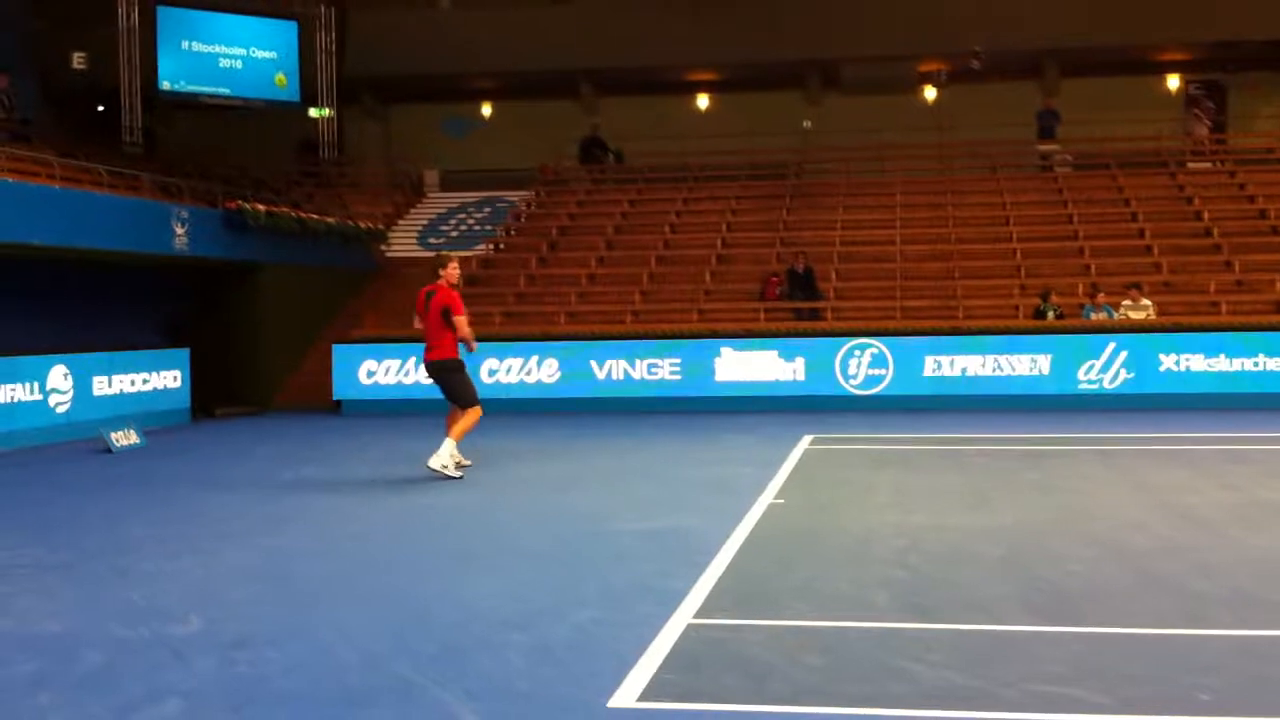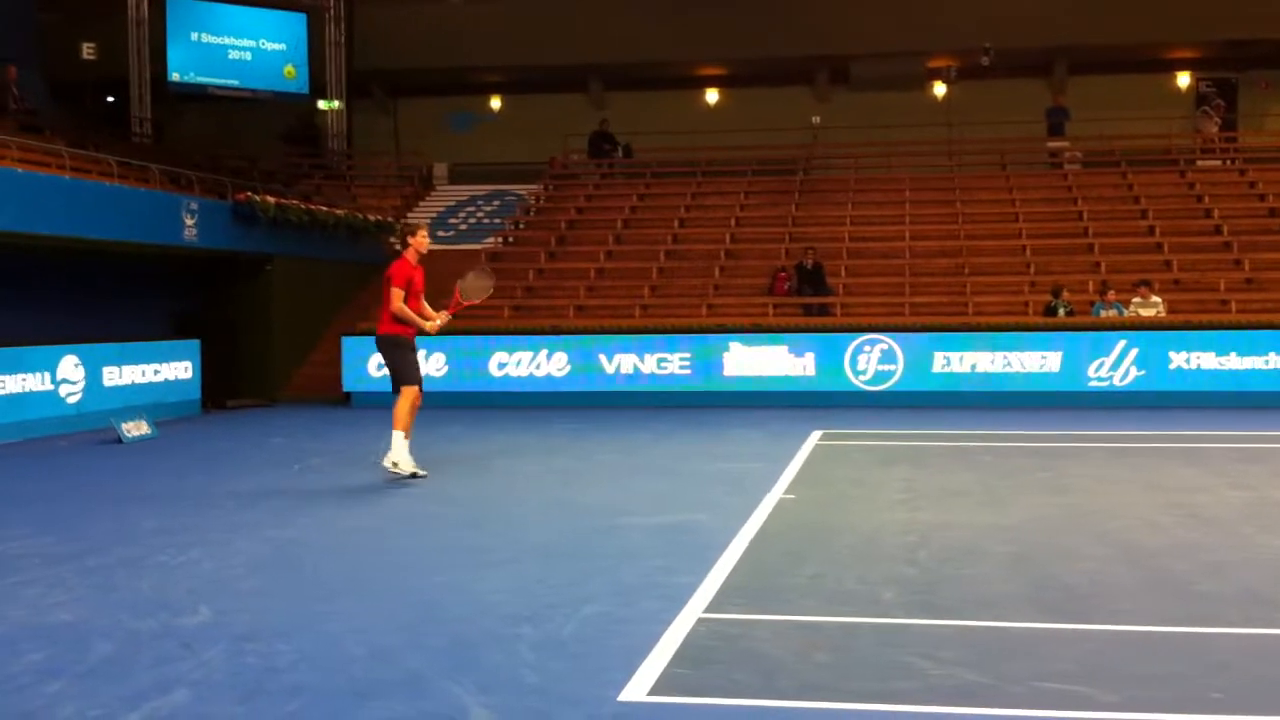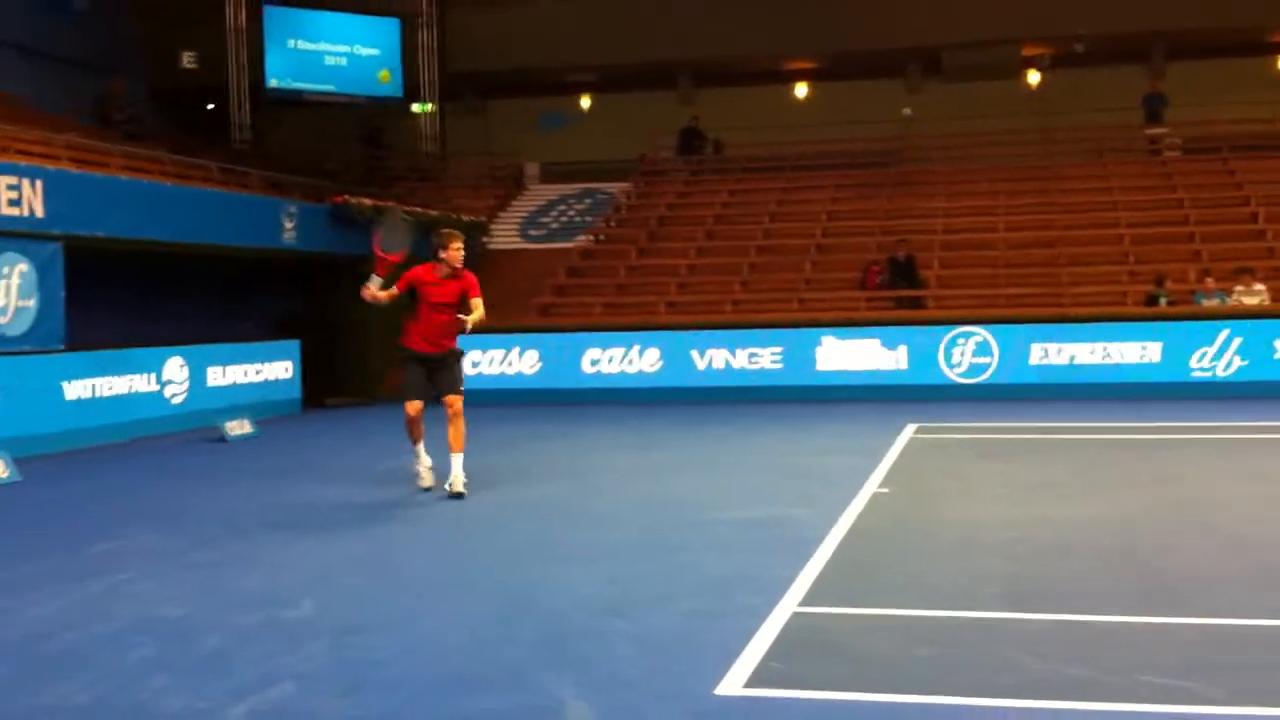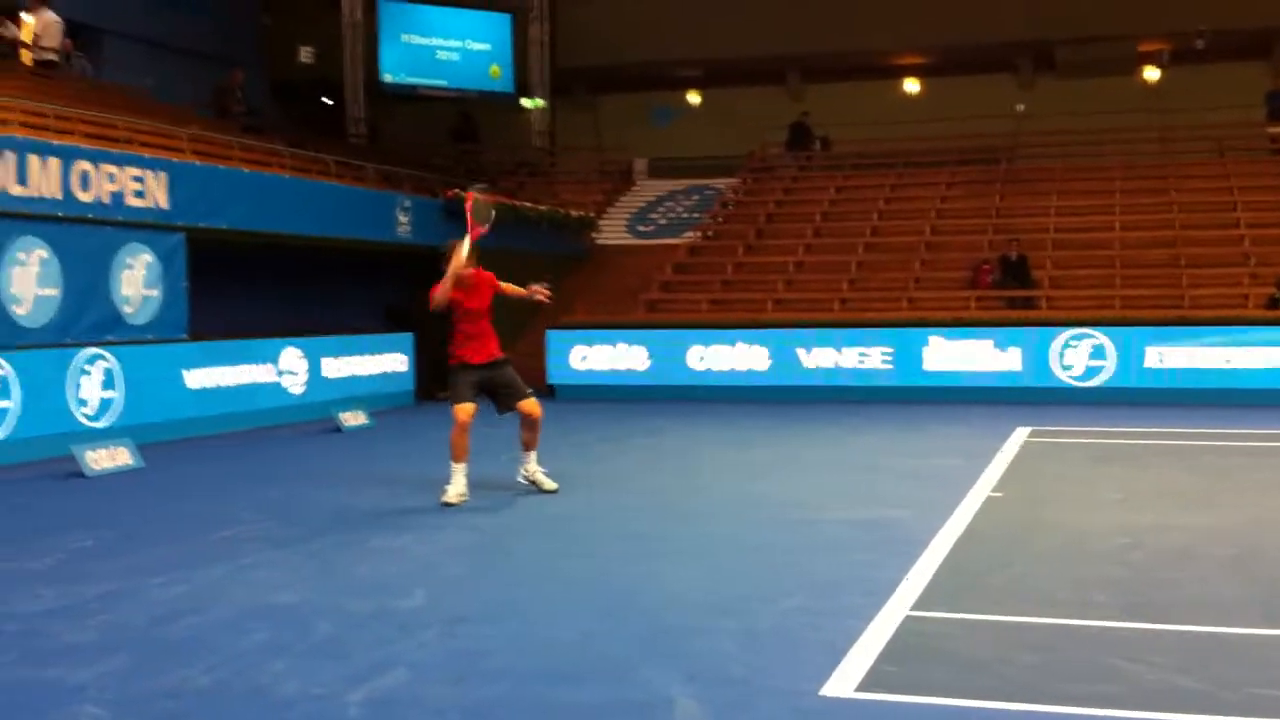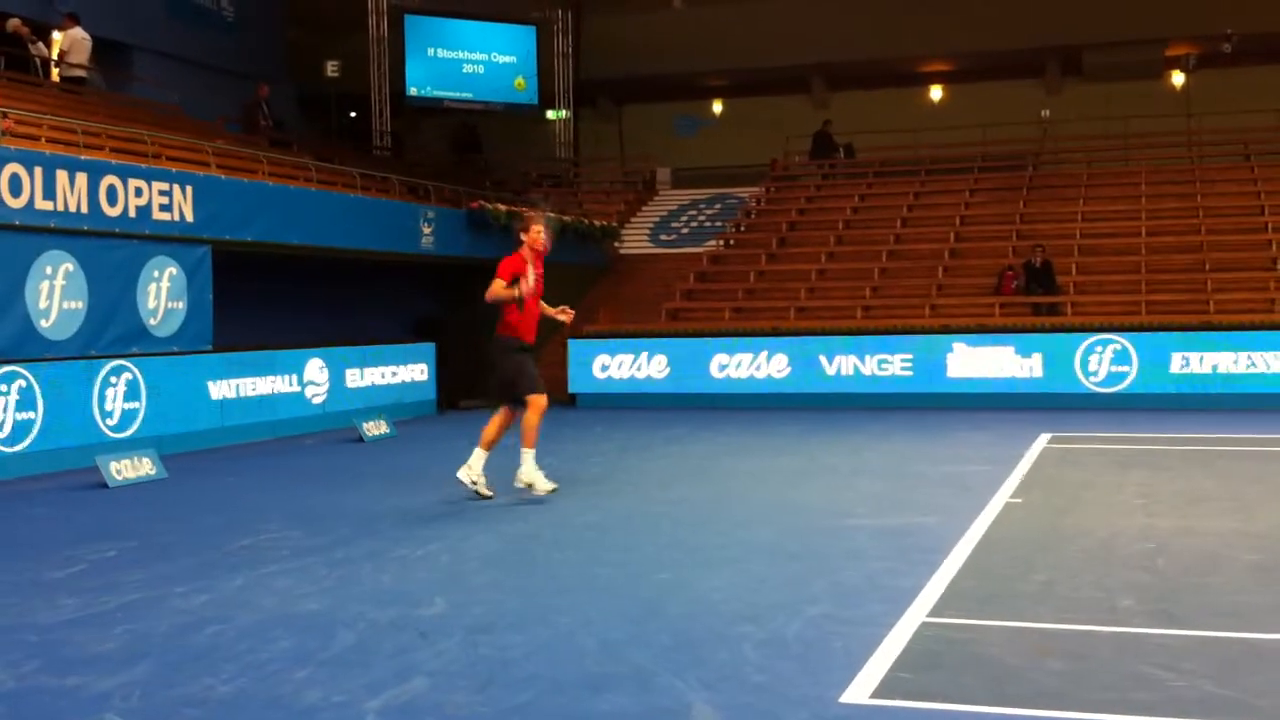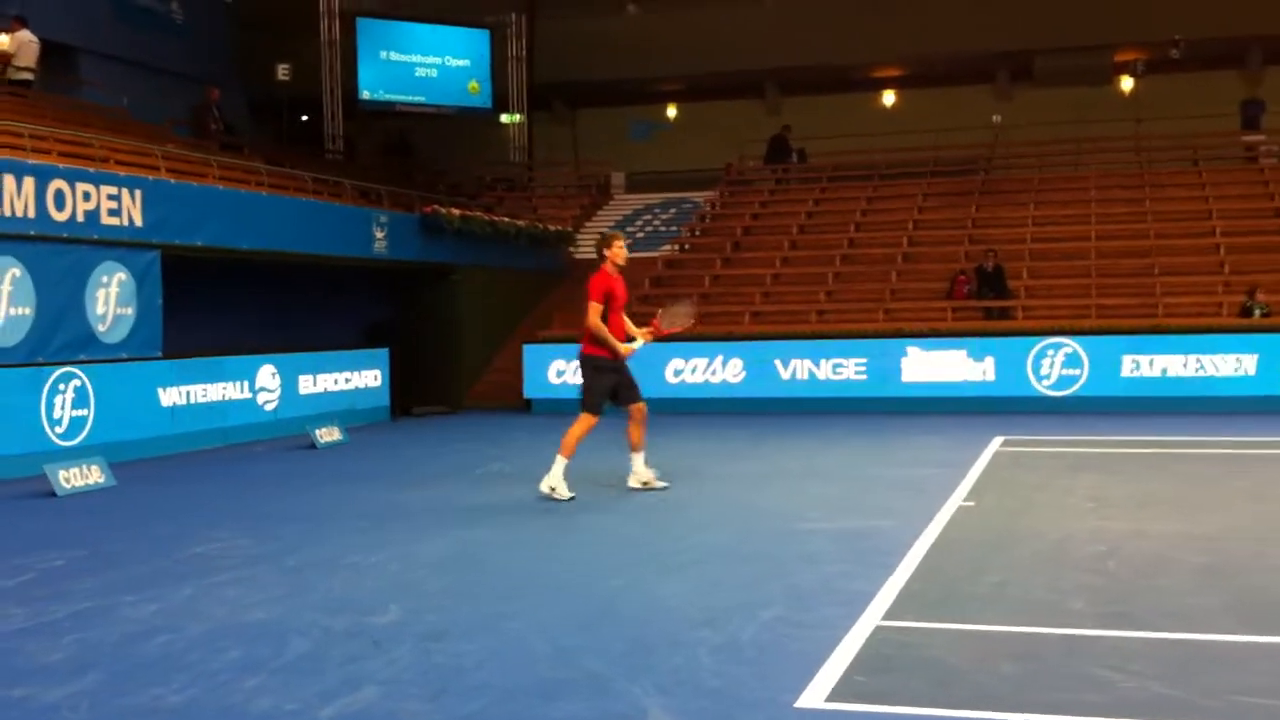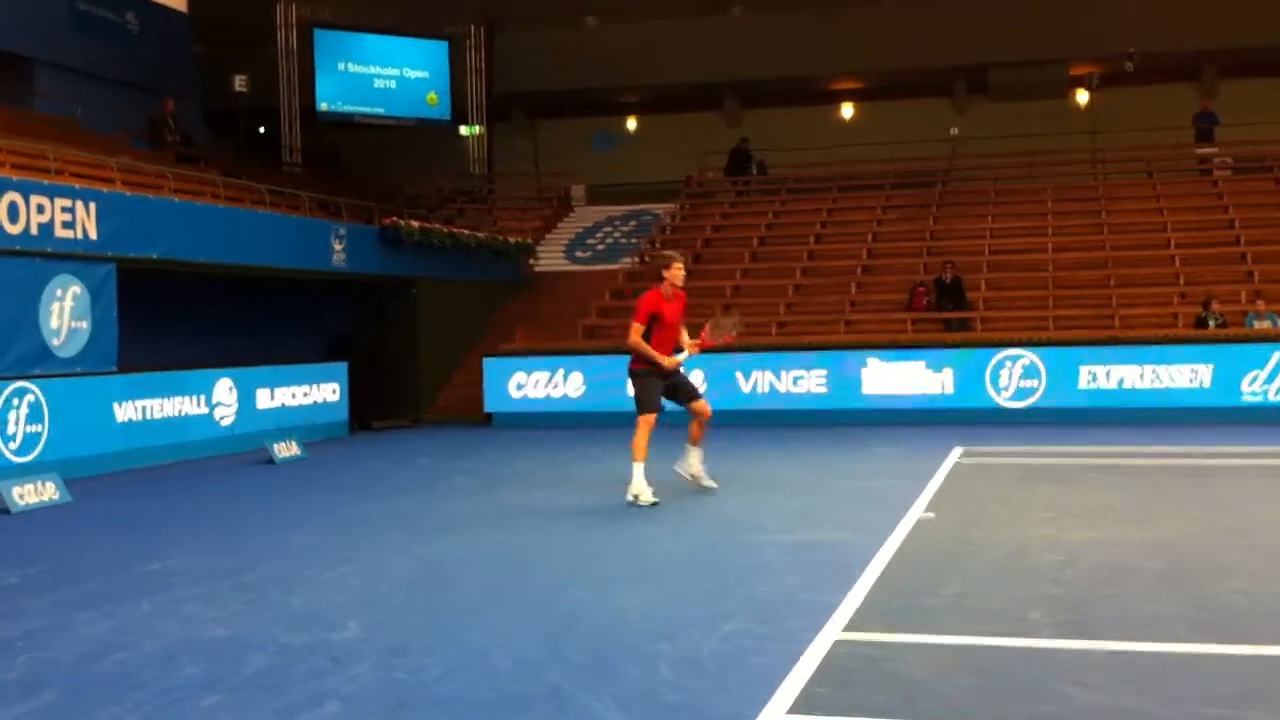
dt=0.7s
person 1, frame 1
left shoulder: (424, 293)
right shoulder: (451, 296)
left elbow: (418, 323)
right elbow: (464, 332)
right wrist: (472, 342)
left hip: (431, 360)
right hip: (447, 361)
left knee: (457, 405)
right knee: (474, 411)
left ankle: (452, 455)
right ankle: (441, 458)
person 1, frame 2
left shoulder: (418, 269)
right shoulder: (400, 268)
left elbow: (419, 302)
right elbow: (396, 306)
left wrist: (436, 317)
right wrist: (424, 325)
left hip: (403, 339)
right hip: (393, 337)
left knee: (413, 398)
right knee: (410, 391)
left ankle: (397, 456)
right ankle: (400, 455)
person 1, frame 3
left shoulder: (468, 279)
right shoulder: (418, 274)
left elbow: (479, 309)
right elbow: (390, 295)
left wrist: (473, 318)
right wrist: (373, 295)
left hip: (447, 353)
right hip: (416, 353)
left knee: (454, 408)
right knee: (412, 411)
left ankle: (456, 476)
right ankle: (422, 460)
person 1, frame 4
left shoulder: (484, 278)
right shoulder: (441, 292)
left elbow: (503, 287)
right elbow: (438, 302)
left wrist: (528, 293)
right wrist: (453, 270)
left hip: (495, 361)
right hip: (463, 366)
left knee: (532, 412)
right knee: (462, 418)
left ankle: (530, 469)
right ankle: (457, 484)
person 1, frame 5
left shoulder: (538, 266)
right shoulder: (512, 262)
right elbow: (490, 295)
left wrist: (553, 312)
right wrist: (516, 291)
left hip: (520, 345)
right hip: (510, 343)
left knee: (508, 410)
right knee: (538, 401)
left ankle: (472, 470)
right ankle: (528, 470)
person 1, frame 6
left shoulder: (619, 280)
right shoulder: (599, 280)
right elbow: (593, 322)
left wrist: (636, 332)
right wrist: (618, 346)
left hip: (613, 360)
right hip: (597, 359)
left knee: (639, 410)
right knee: (588, 419)
left ankle: (638, 473)
right ankle: (554, 479)
person 1, frame 7
left shoulder: (681, 297)
right shoulder: (649, 300)
right elbow: (633, 339)
left wrist: (687, 342)
right wrist: (662, 360)
left hip: (670, 368)
right hip: (645, 369)
left knee: (703, 411)
right knee: (647, 421)
left ankle: (691, 464)
right ankle: (637, 487)
